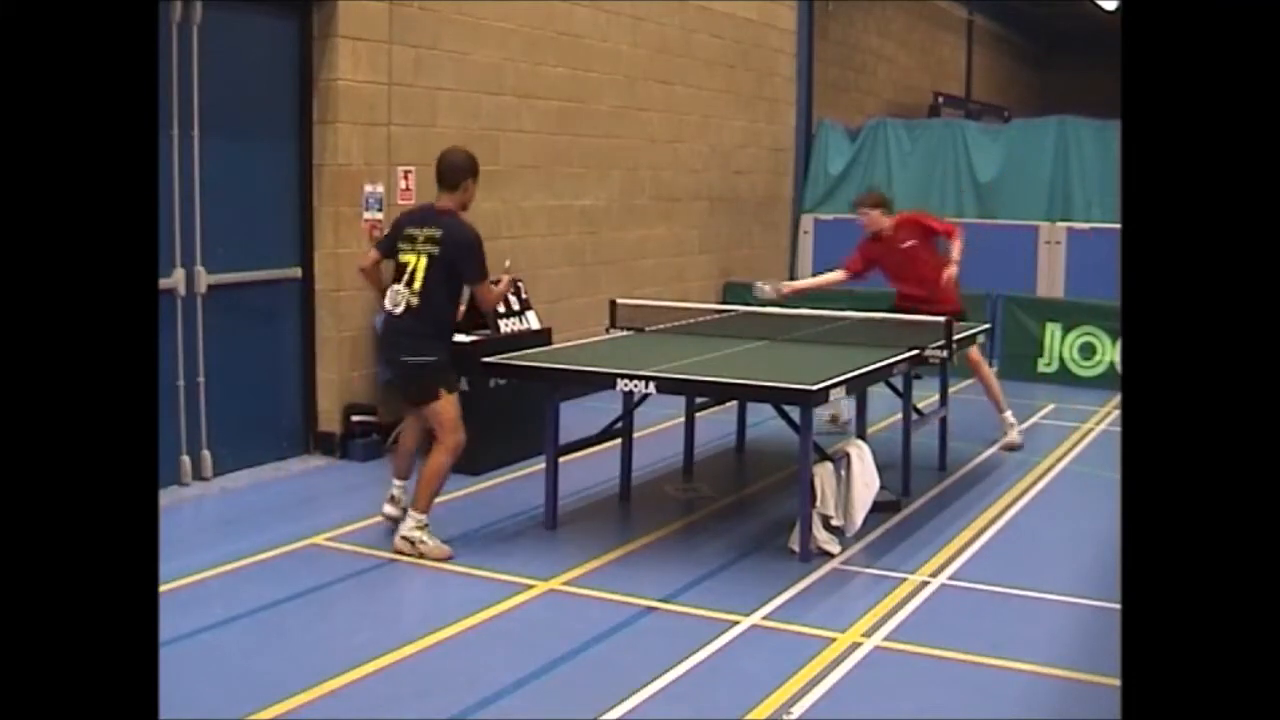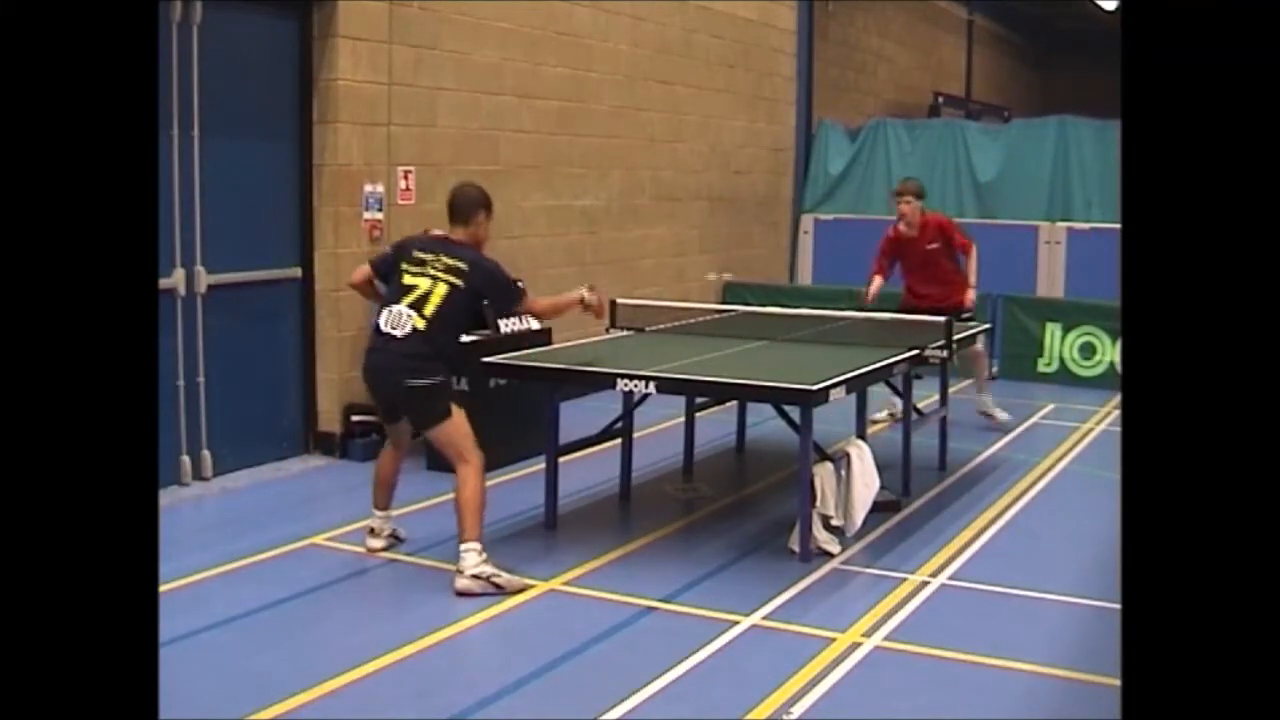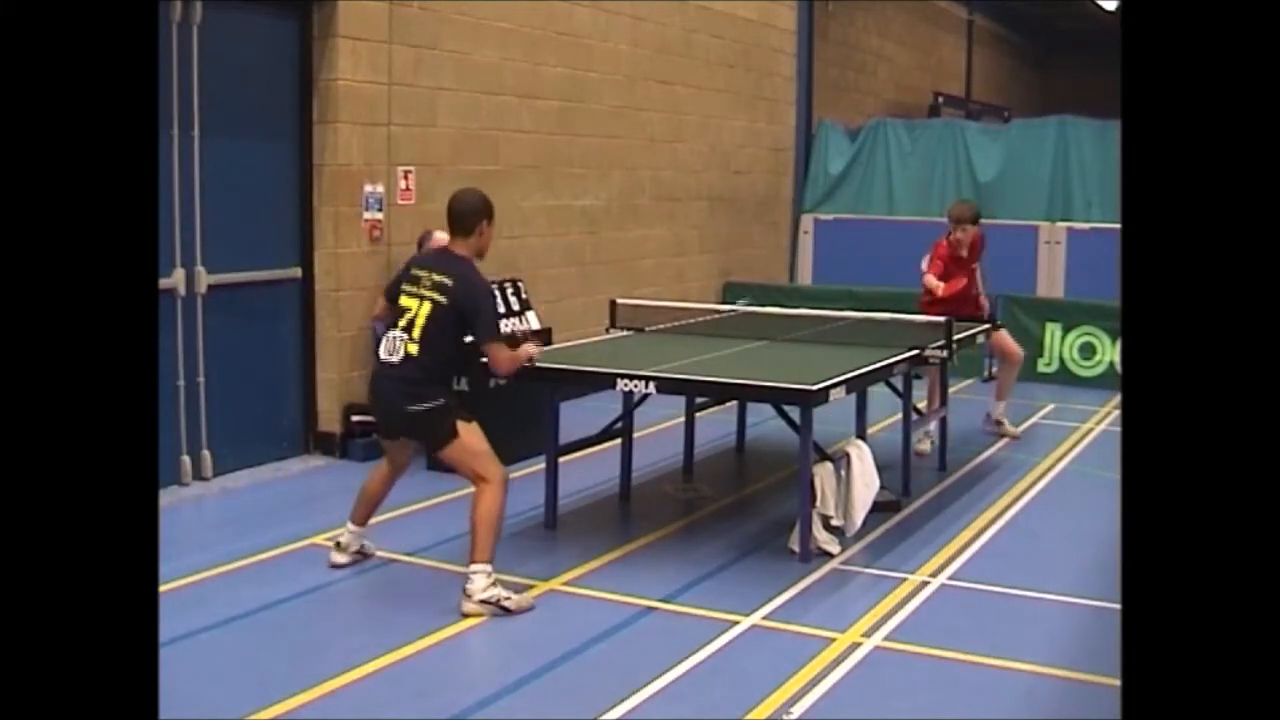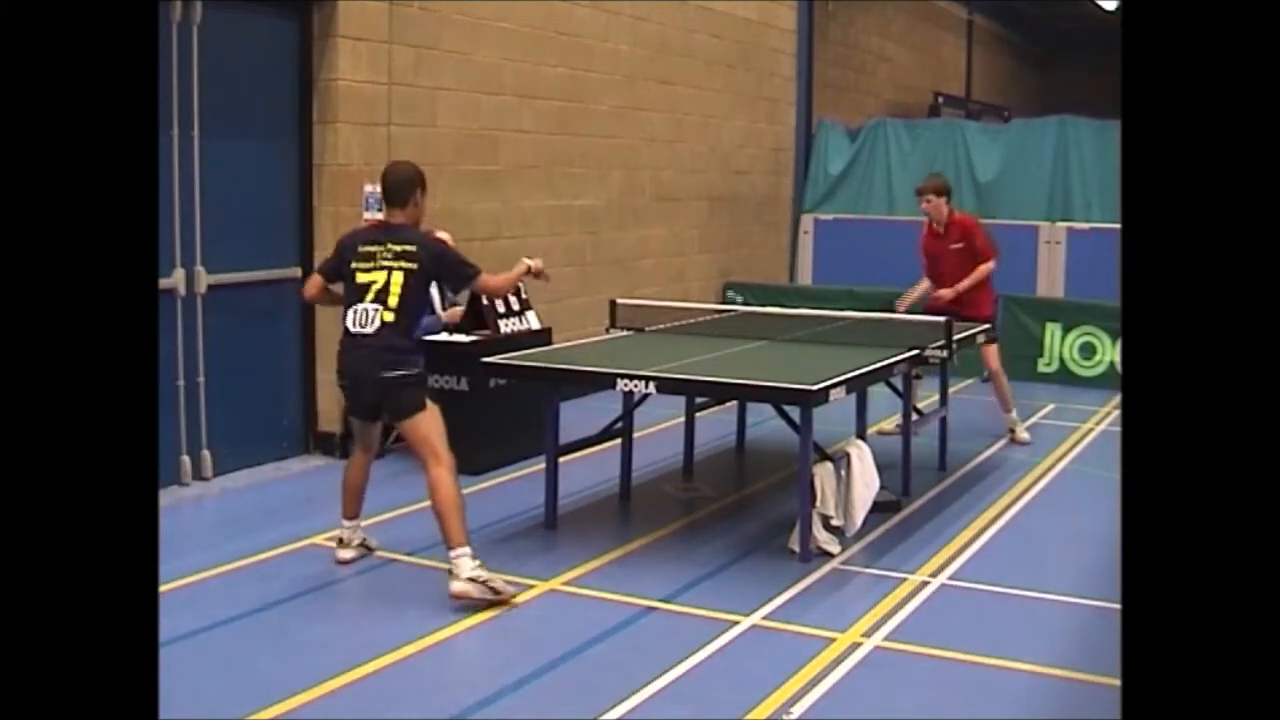
dt=0.7s
person 1, frame 1
left shoulder: (409, 220)
right shoulder: (463, 236)
left elbow: (368, 266)
right elbow: (485, 302)
right wrist: (502, 287)
left hip: (394, 341)
right hip: (423, 349)
left knee: (417, 417)
right knee: (452, 440)
left ankle: (396, 497)
right ankle: (413, 530)
person 1, frame 2
left shoulder: (411, 246)
right shoulder: (482, 268)
left elbow: (357, 279)
right elbow: (536, 309)
right wrist: (581, 297)
left hip: (377, 364)
right hip: (418, 373)
left knee: (396, 442)
right knee: (470, 462)
left ankle: (379, 528)
right ankle: (472, 565)
person 1, frame 3
left shoulder: (417, 264)
right shoulder: (472, 285)
left elbow: (387, 309)
right elbow: (501, 366)
right wrist: (524, 353)
left hip: (383, 389)
right hip: (421, 400)
left knee: (394, 463)
right knee: (492, 478)
left ankle: (349, 542)
right ankle: (480, 587)
person 1, frame 4
left shoulder: (353, 243)
right shoulder: (429, 248)
left elbow: (311, 292)
right elbow: (493, 286)
right wrist: (526, 267)
left hip: (352, 365)
right hip: (395, 369)
left knee: (363, 447)
right knee: (440, 462)
left ankle: (349, 537)
right ankle: (464, 569)
person 2, frame 1
left shoulder: (913, 222)
right shoulder: (870, 244)
left elbow: (955, 232)
right elbow: (843, 273)
left wrist: (953, 263)
right wrist: (796, 284)
left hip: (943, 304)
right hip: (908, 306)
left knee: (973, 358)
left ankle: (1008, 422)
person 2, frame 2
left shoulder: (940, 224)
right shoulder: (893, 238)
left elbow: (969, 250)
right elbow: (881, 272)
left wrist: (971, 287)
right wrist: (872, 290)
left hip: (953, 299)
right hip: (916, 302)
left knee: (976, 351)
left ankle: (985, 404)
right ankle: (895, 406)
person 2, frame 3
left shoulder: (978, 242)
right shoulder: (942, 251)
right elbow: (929, 277)
left wrist: (980, 293)
right wrist: (937, 286)
left hip: (971, 311)
right hip: (940, 314)
left knee: (1014, 356)
right knee: (937, 365)
left ankle: (996, 415)
right ankle: (928, 431)
person 2, frame 4
left shoulder: (966, 224)
right shoulder: (927, 233)
left elbow: (989, 263)
right elbow: (931, 278)
left wrist: (956, 290)
right wrist: (908, 299)
left hip: (977, 307)
right hip: (941, 306)
left knee: (994, 367)
left ankle: (1013, 422)
